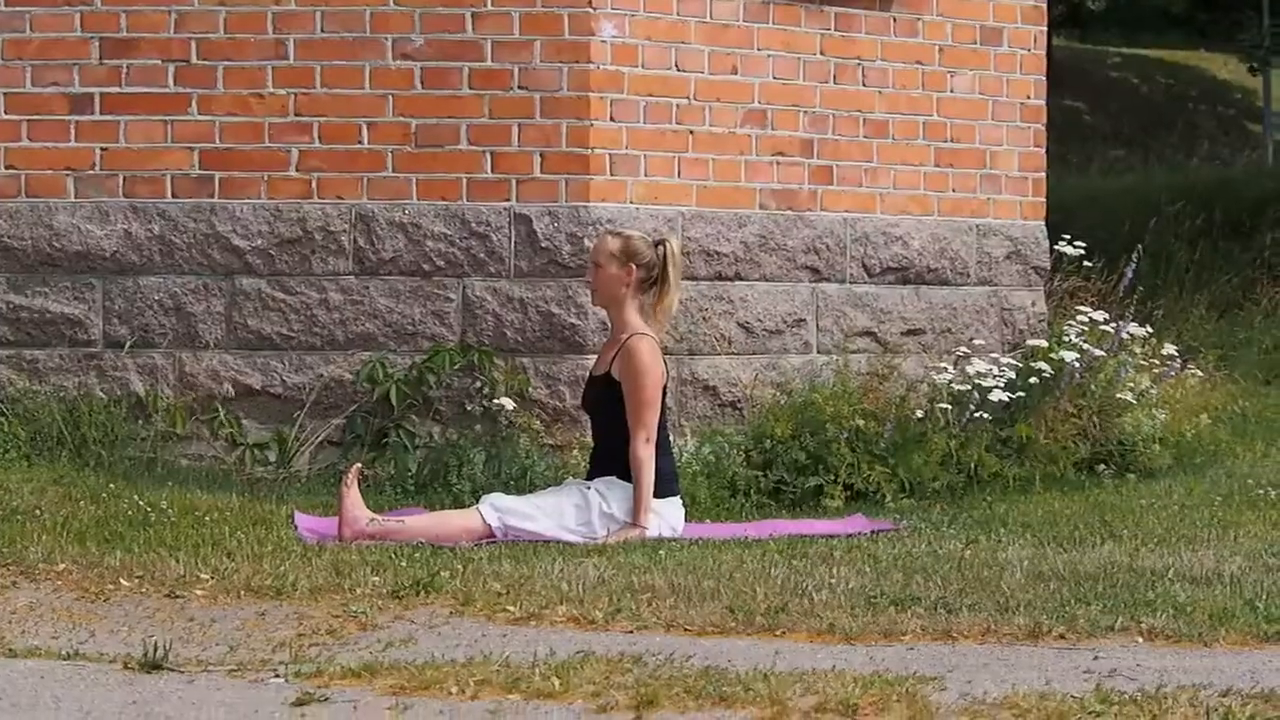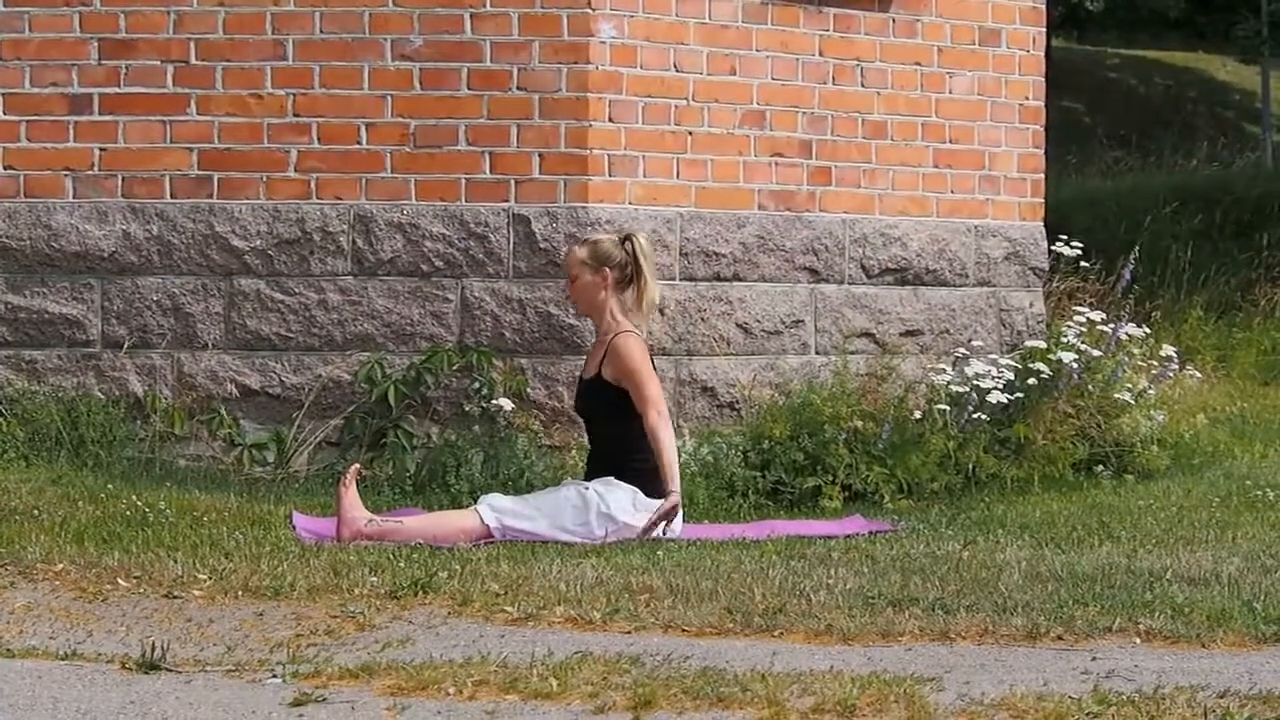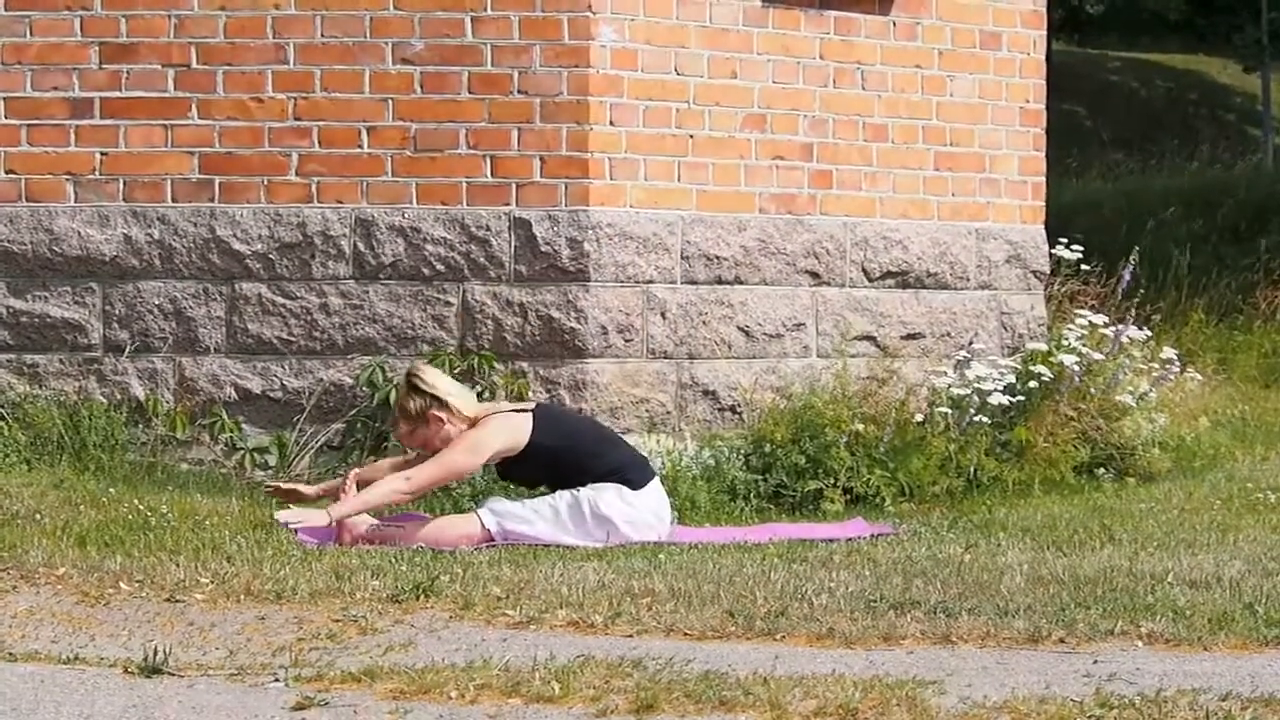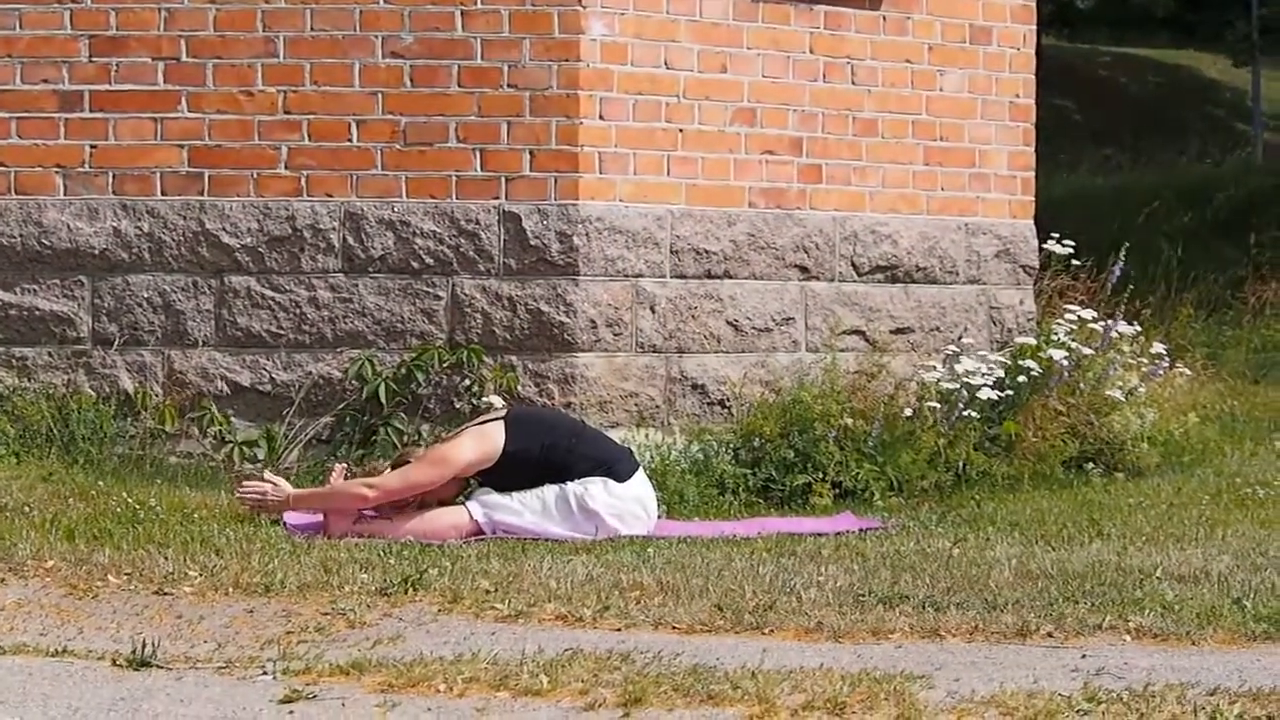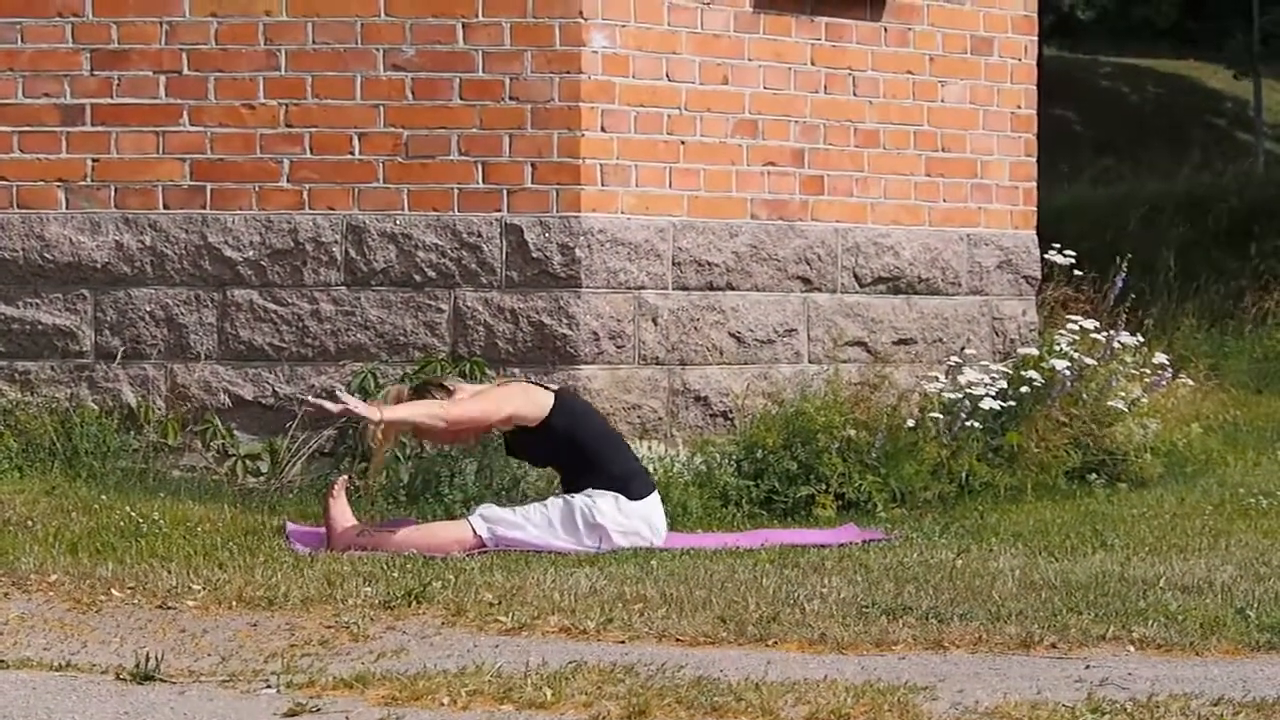
dt=1s
person 1, frame 1
left shoulder: (639, 348)
right shoulder: (616, 344)
left elbow: (644, 440)
left wrist: (640, 522)
left hip: (635, 501)
right hip: (610, 493)
left knee: (500, 514)
right knee: (501, 507)
left ankle: (370, 528)
right ankle: (374, 527)
person 1, frame 2
left shoulder: (624, 346)
right shoulder: (605, 344)
left elbow: (656, 416)
left wrist: (672, 488)
left hip: (635, 503)
right hip: (611, 494)
left knee: (496, 515)
right knee: (502, 509)
left ankle: (367, 529)
right ankle: (373, 526)
person 1, frame 3
left shoulder: (492, 432)
right shoulder: (488, 420)
left elbow: (407, 483)
right elbow: (402, 465)
left wrist: (331, 515)
right wrist: (319, 490)
left hip: (627, 506)
right hip: (623, 503)
left knee: (486, 525)
person 1, frame 4
left shoulder: (462, 453)
right shoulder: (472, 440)
left elbow: (371, 491)
right elbow: (377, 487)
left wrist: (291, 499)
left hip: (612, 500)
right hip: (614, 493)
left knee: (472, 519)
person 1, frame 5
left shoulder: (510, 401)
right shoulder: (500, 397)
left elbow: (443, 414)
right elbow: (443, 413)
left wrist: (378, 413)
right wrist: (372, 411)
left hip: (621, 513)
right hip: (618, 509)
left knee: (480, 531)
left ankle: (352, 537)
